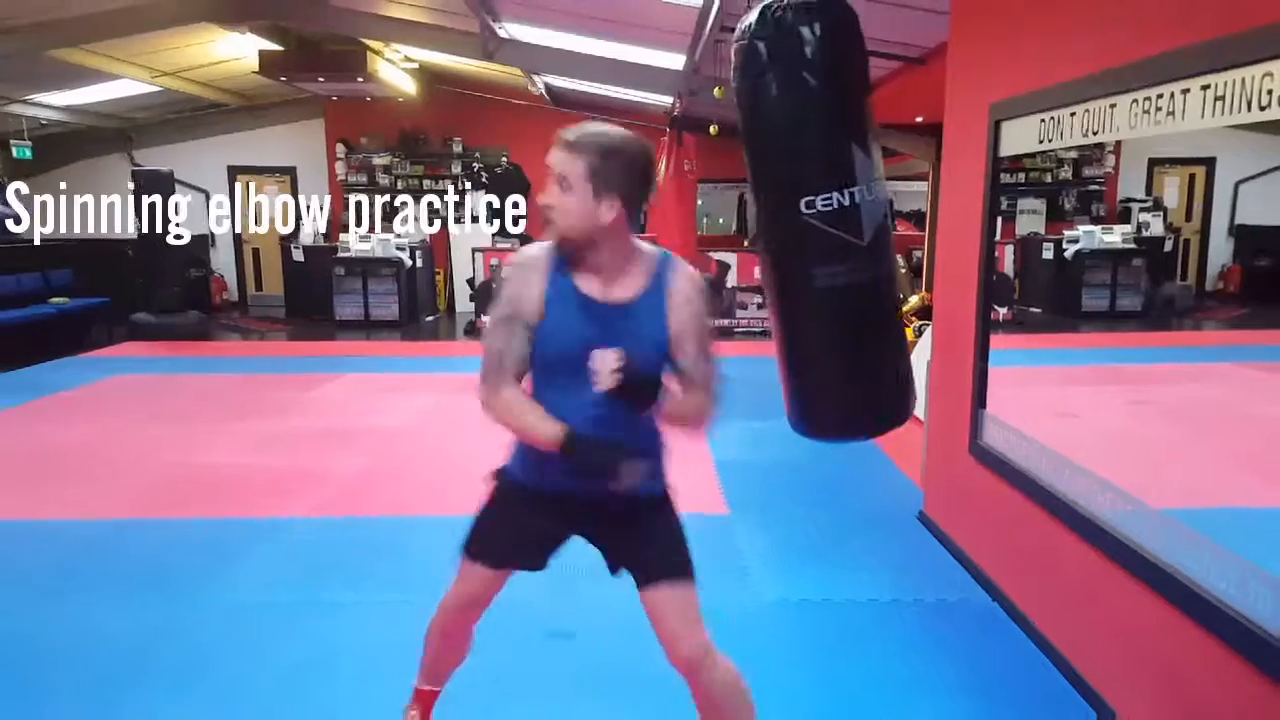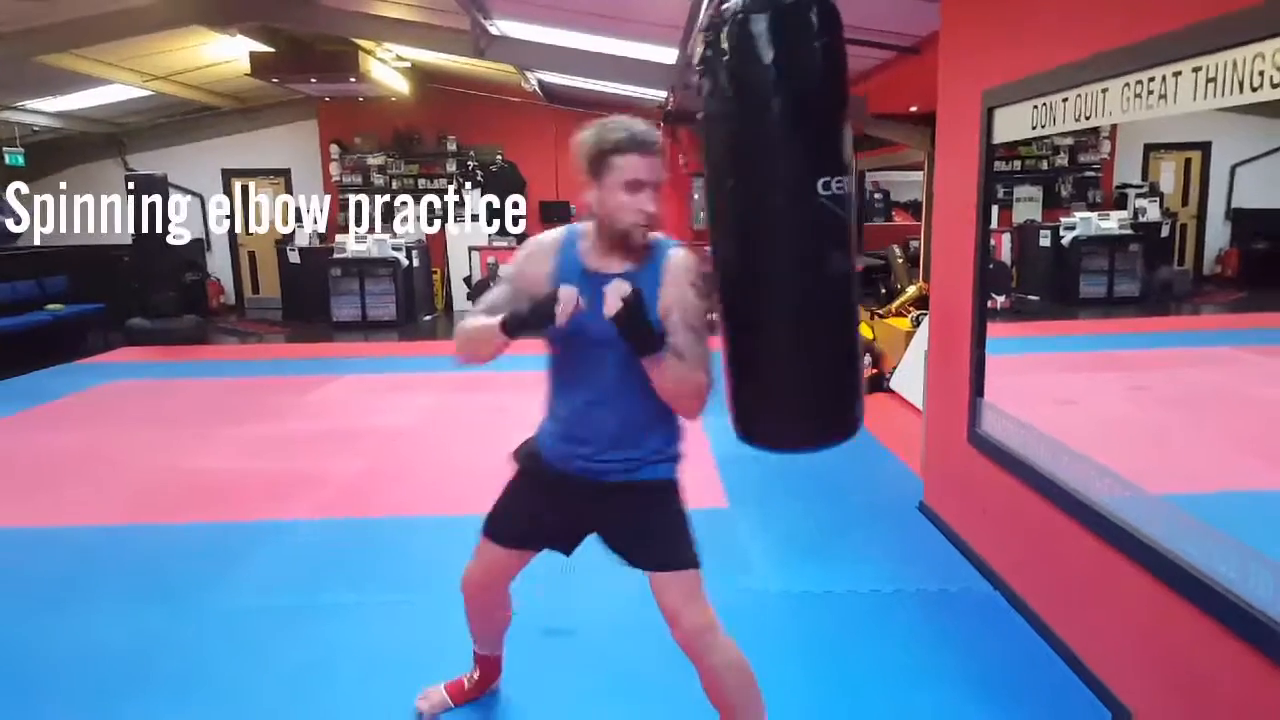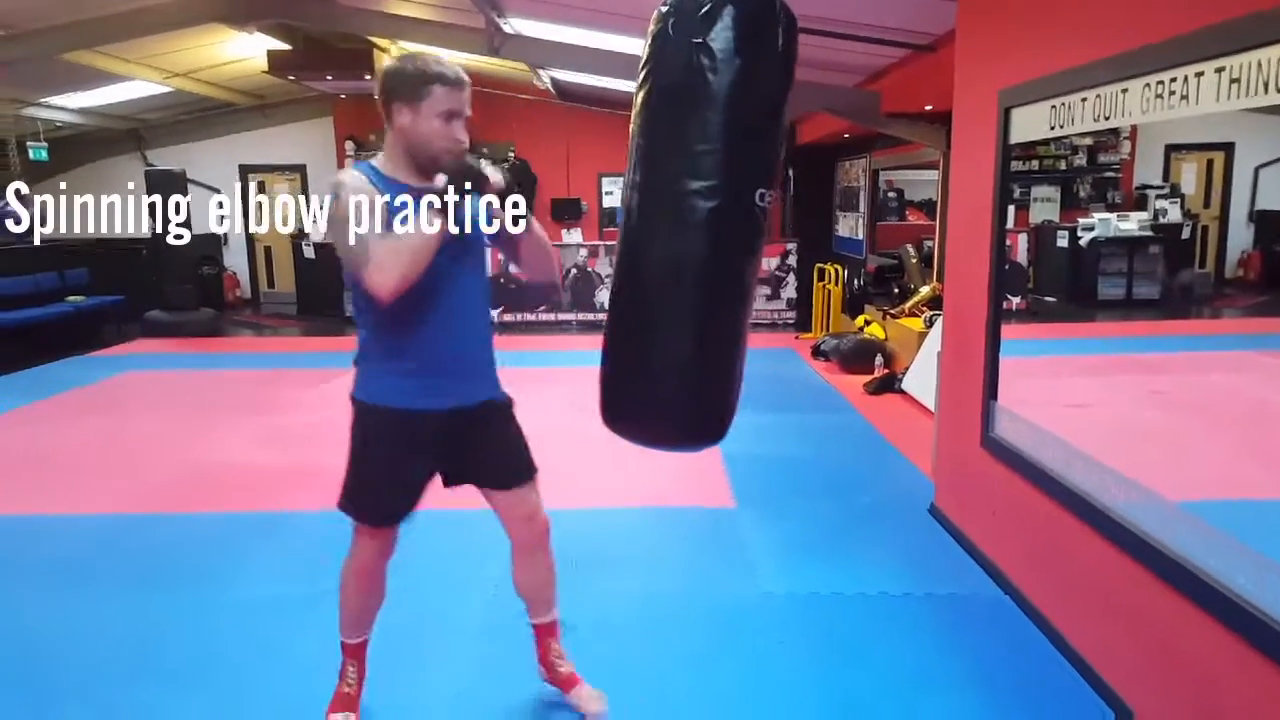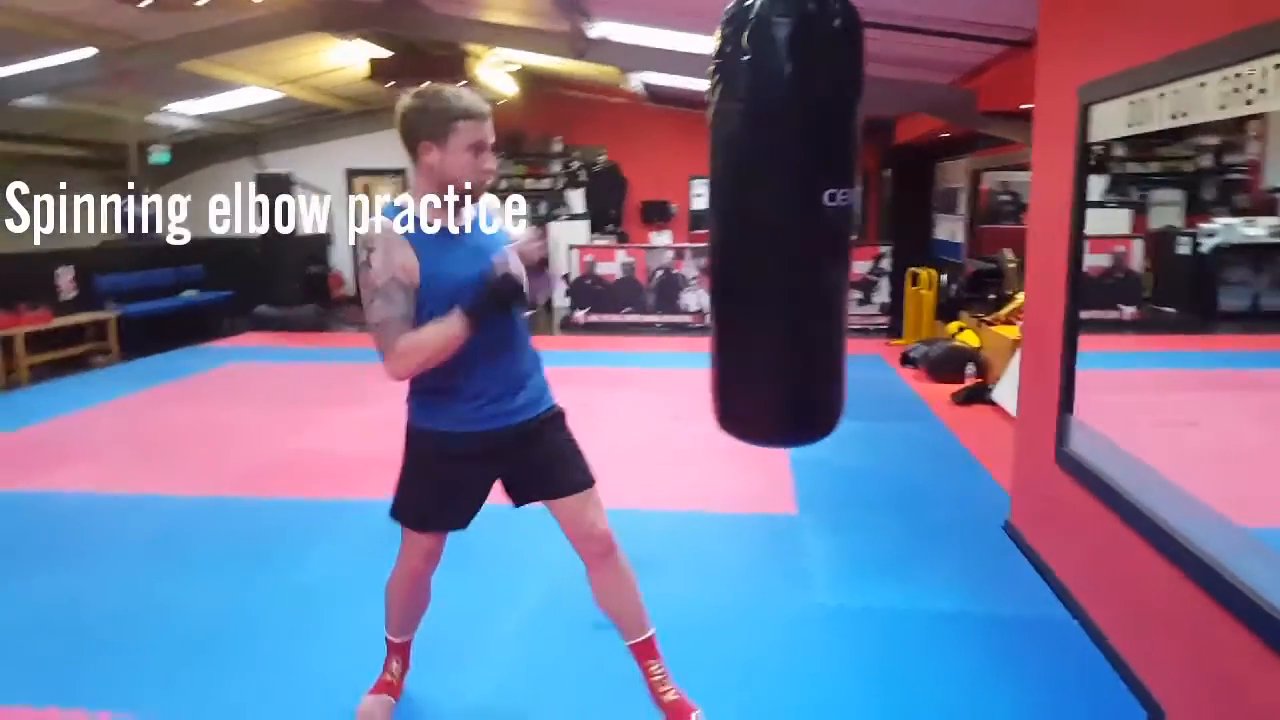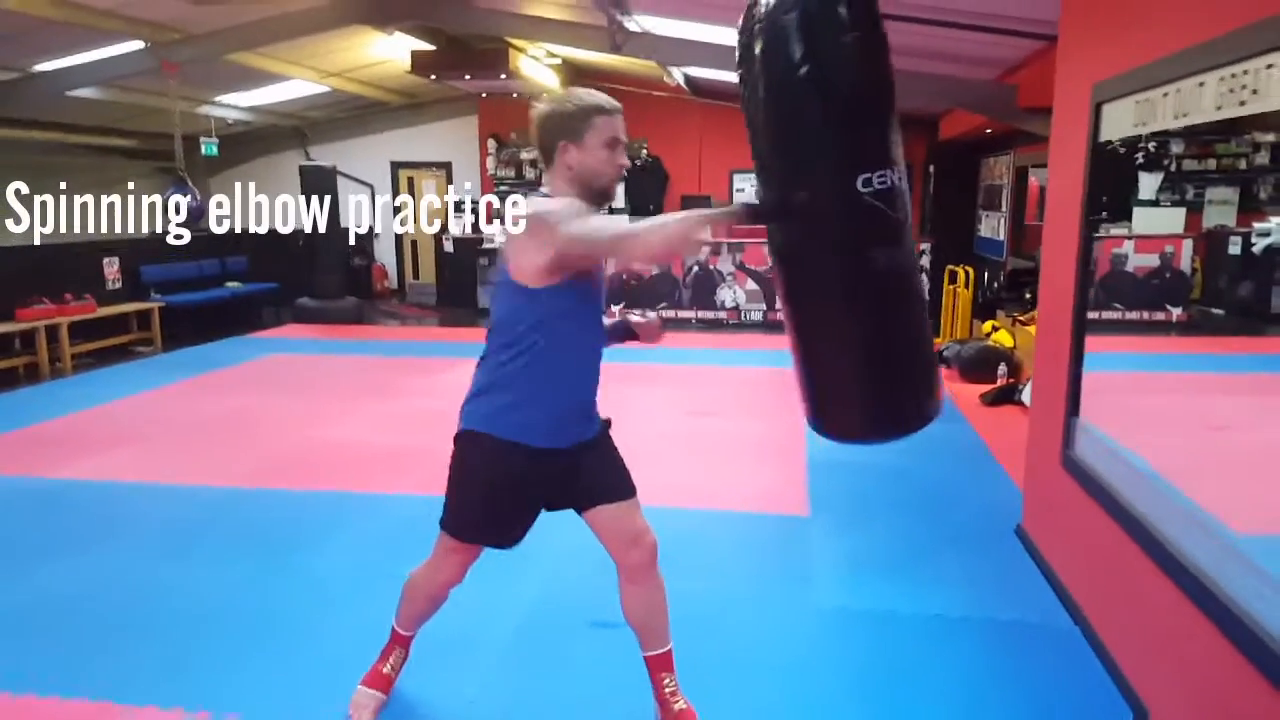
dt=0.7s
person 1, frame 1
left shoulder: (678, 286)
right shoulder: (533, 270)
left elbow: (699, 409)
right elbow: (497, 391)
left wrist: (641, 386)
right wrist: (570, 441)
left hip: (631, 489)
right hip: (542, 476)
left knee: (691, 649)
right knee: (461, 601)
person 1, frame 2
left shoulder: (675, 269)
right shoulder: (548, 252)
left elbow: (692, 399)
right elbow: (467, 343)
left wrist: (643, 342)
right wrist: (522, 319)
left hip: (642, 478)
right hip: (557, 462)
left knee: (695, 624)
right knee: (482, 579)
person 1, frame 3
right shoulder: (356, 189)
left elbow: (544, 269)
right elbow: (384, 277)
left hip: (477, 398)
right hip: (393, 406)
left knee: (532, 526)
right knee: (371, 545)
left ankle: (552, 658)
person 1, frame 4
right shoulder: (389, 241)
right elbow: (397, 357)
left wrist: (531, 271)
right wrist: (477, 307)
left hip: (529, 414)
right hip: (445, 431)
left knee: (597, 538)
right knee: (418, 556)
right ankle: (394, 667)
person 1, frame 5
left shoulder: (584, 223)
right shoulder: (545, 217)
right elbow: (638, 245)
left wrist: (625, 328)
right wrist: (718, 213)
left hip: (577, 431)
right hip: (504, 435)
left knee: (639, 551)
right knee: (451, 560)
right ankle: (393, 654)
